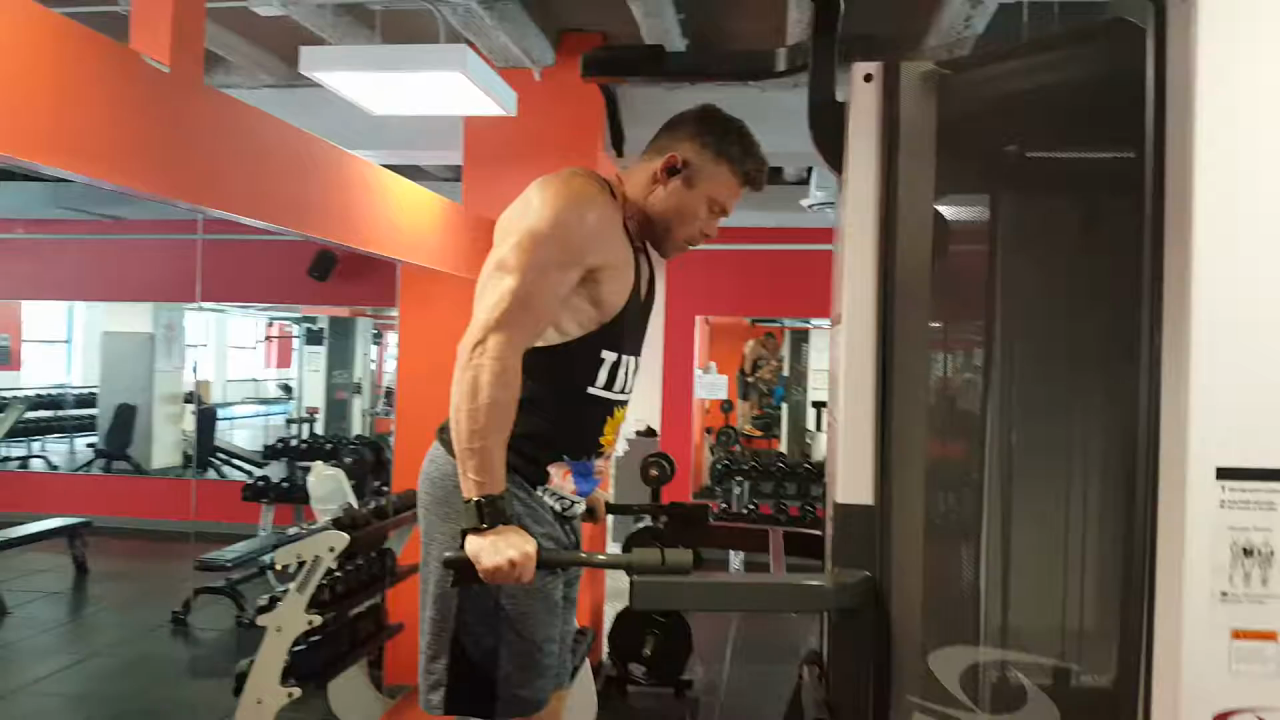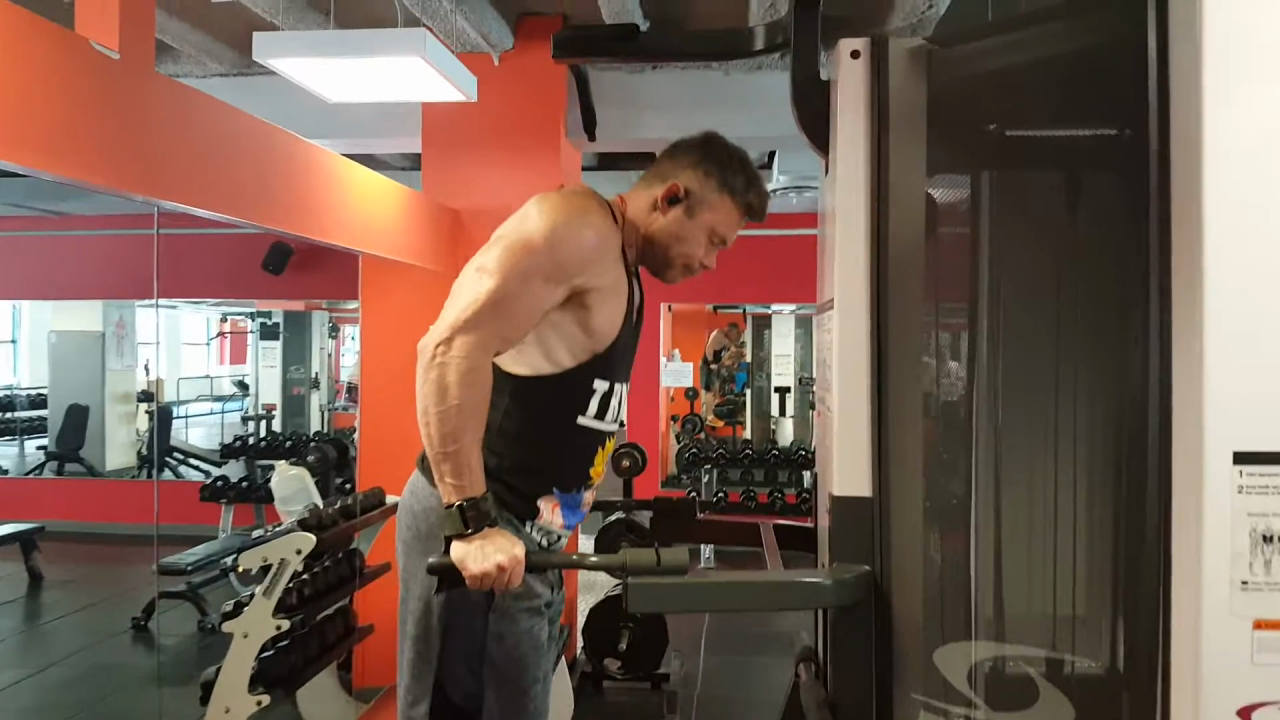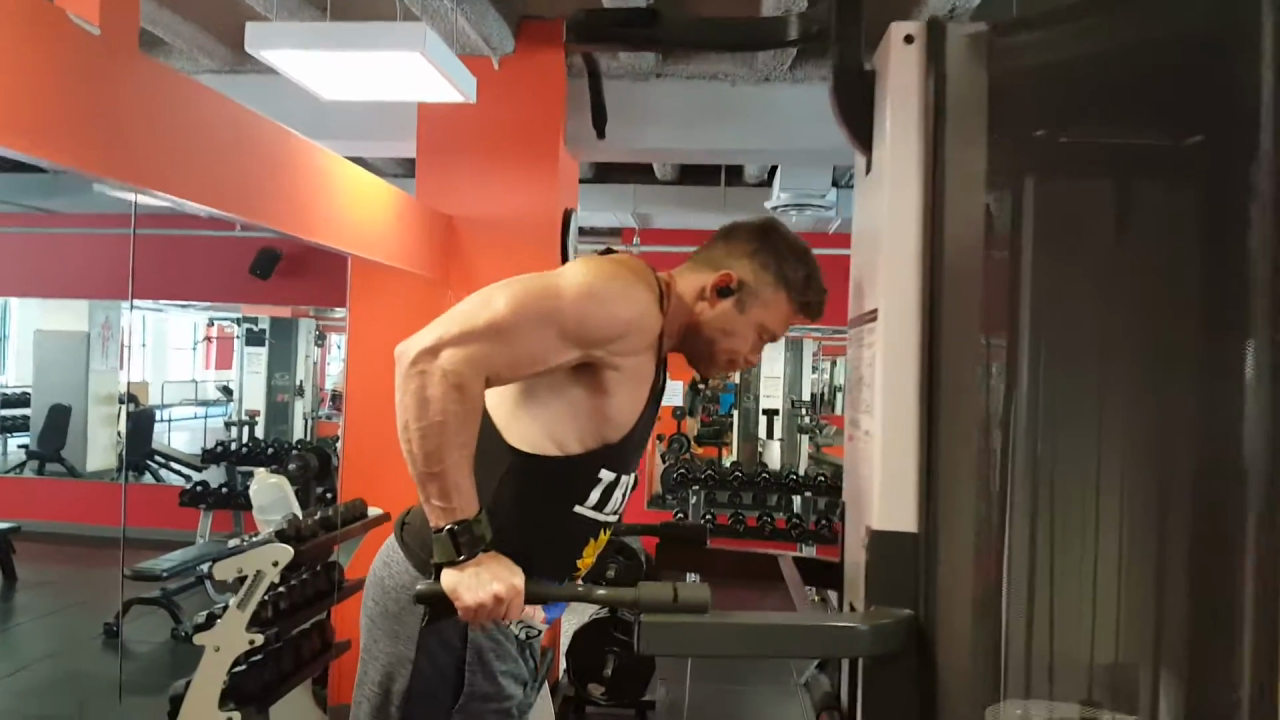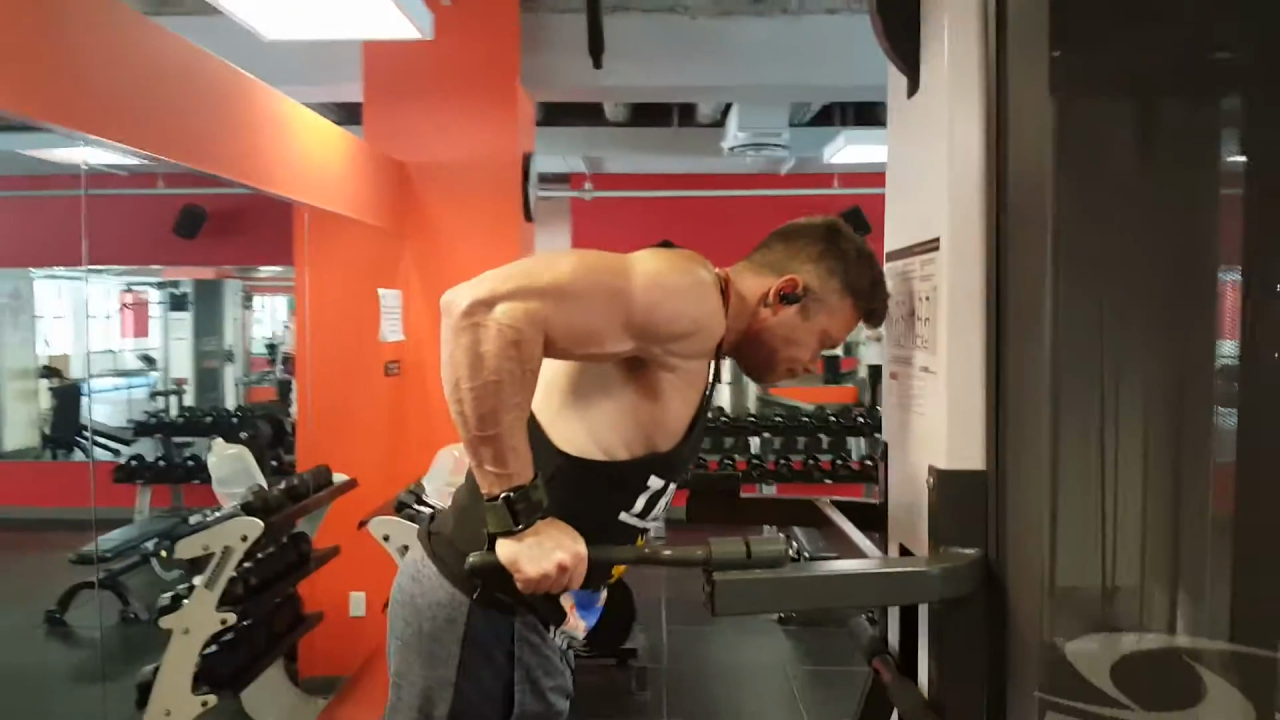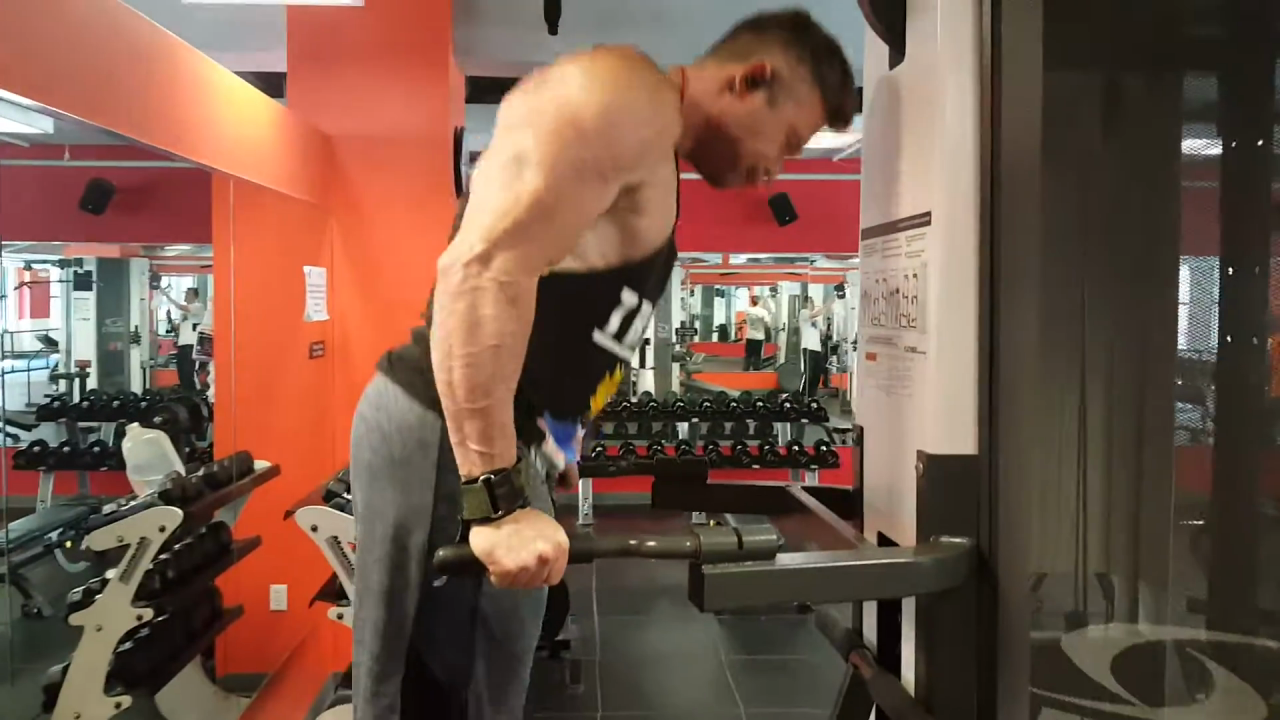
dt=0.7s
person 1, frame 1
left shoulder: (637, 254)
right shoulder: (577, 208)
right elbow: (489, 346)
right wrist: (486, 516)
left hip: (552, 500)
right hip: (497, 497)
person 1, frame 2
left shoulder: (624, 274)
right shoulder: (578, 226)
right elbow: (450, 347)
right wrist: (470, 520)
left hip: (532, 533)
right hip: (480, 527)
person 1, frame 3
left shoulder: (646, 343)
right shoulder: (624, 298)
right elbow: (432, 357)
right wrist: (464, 549)
left hip: (504, 609)
right hip: (451, 598)
person 1, frame 4
left shoulder: (691, 334)
right shoulder: (688, 297)
right elbow: (484, 310)
right wrist: (520, 517)
left hip: (526, 609)
right hip: (482, 609)
person 1, frame 5
left shoulder: (647, 140)
right shoulder: (626, 97)
right elbow: (486, 268)
right wrist: (495, 498)
left hip: (503, 444)
right hip: (445, 437)
